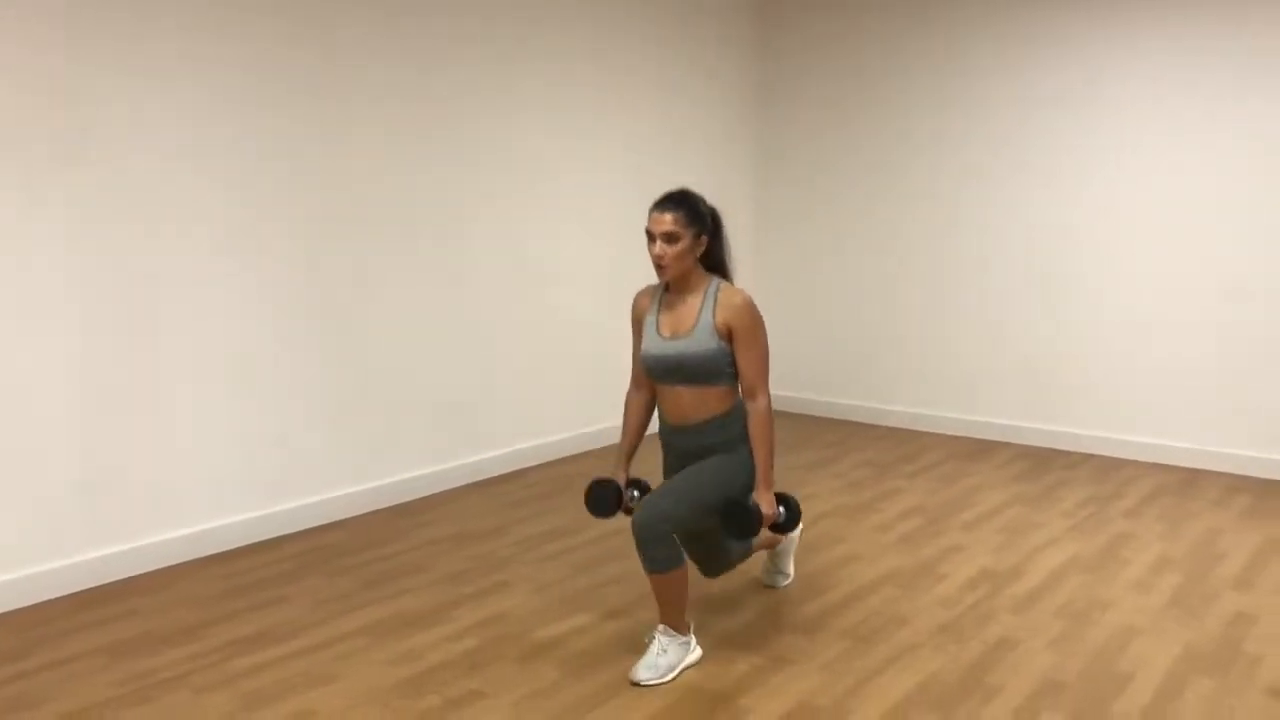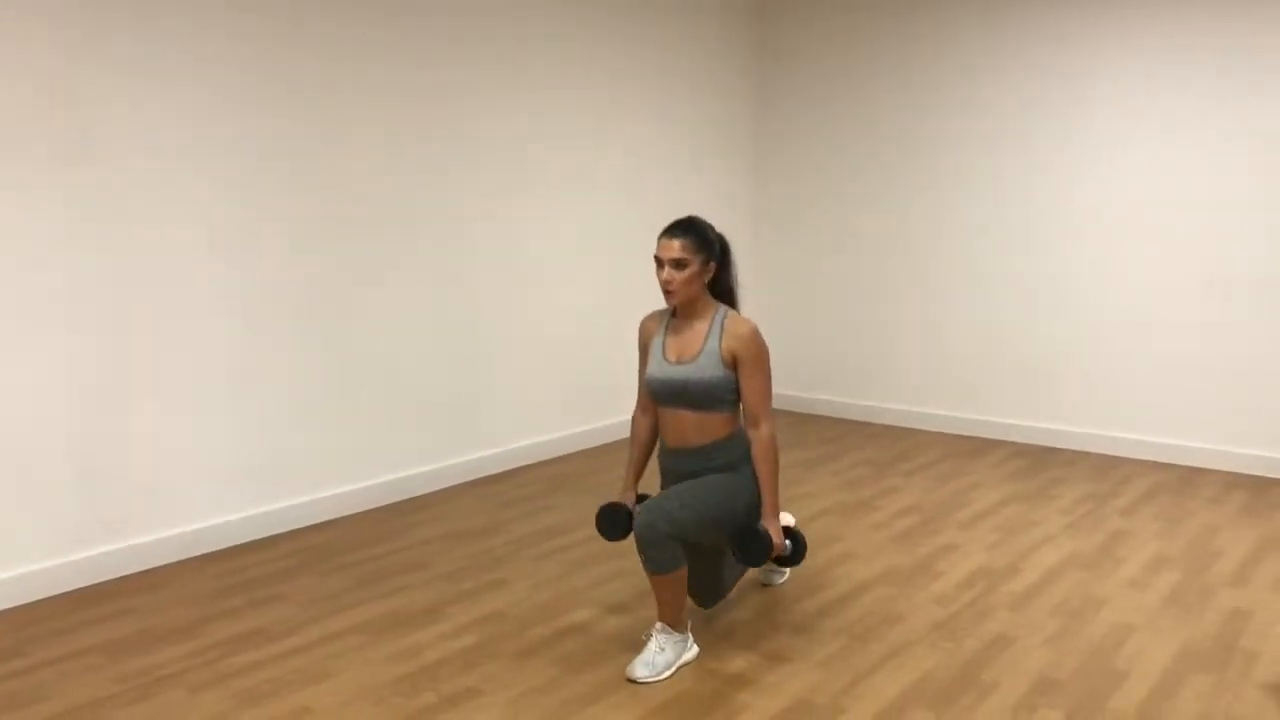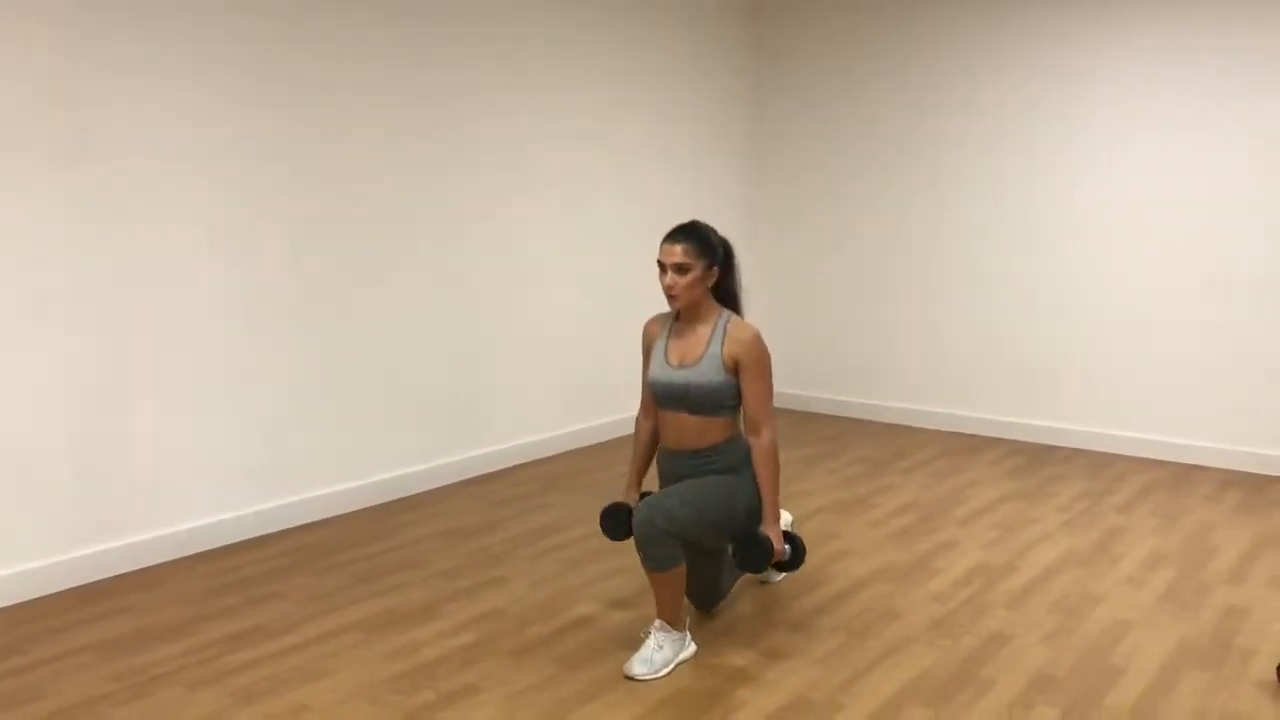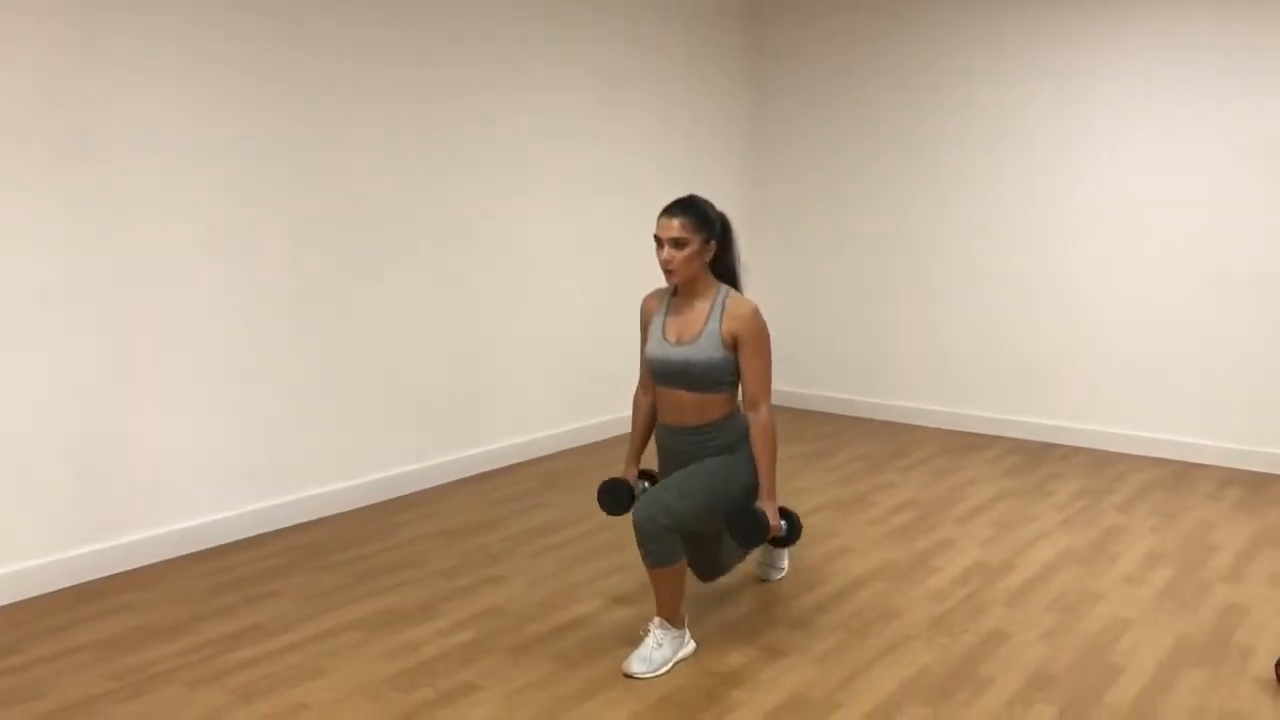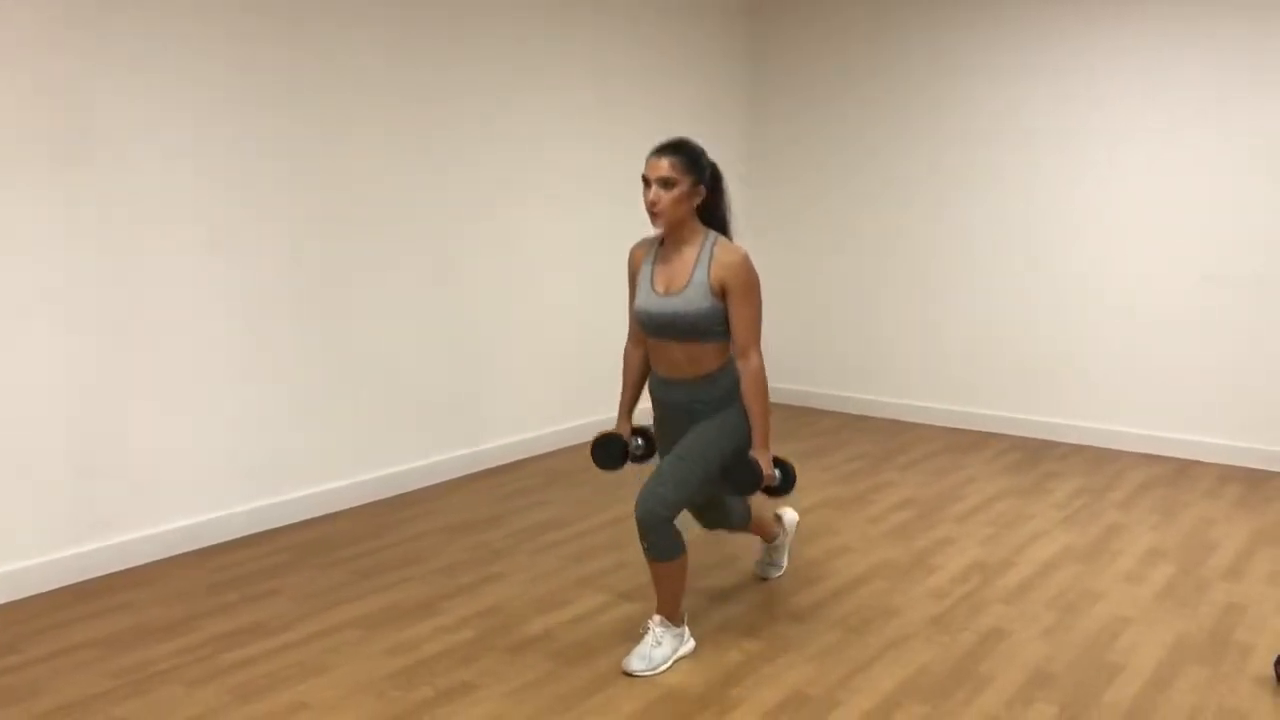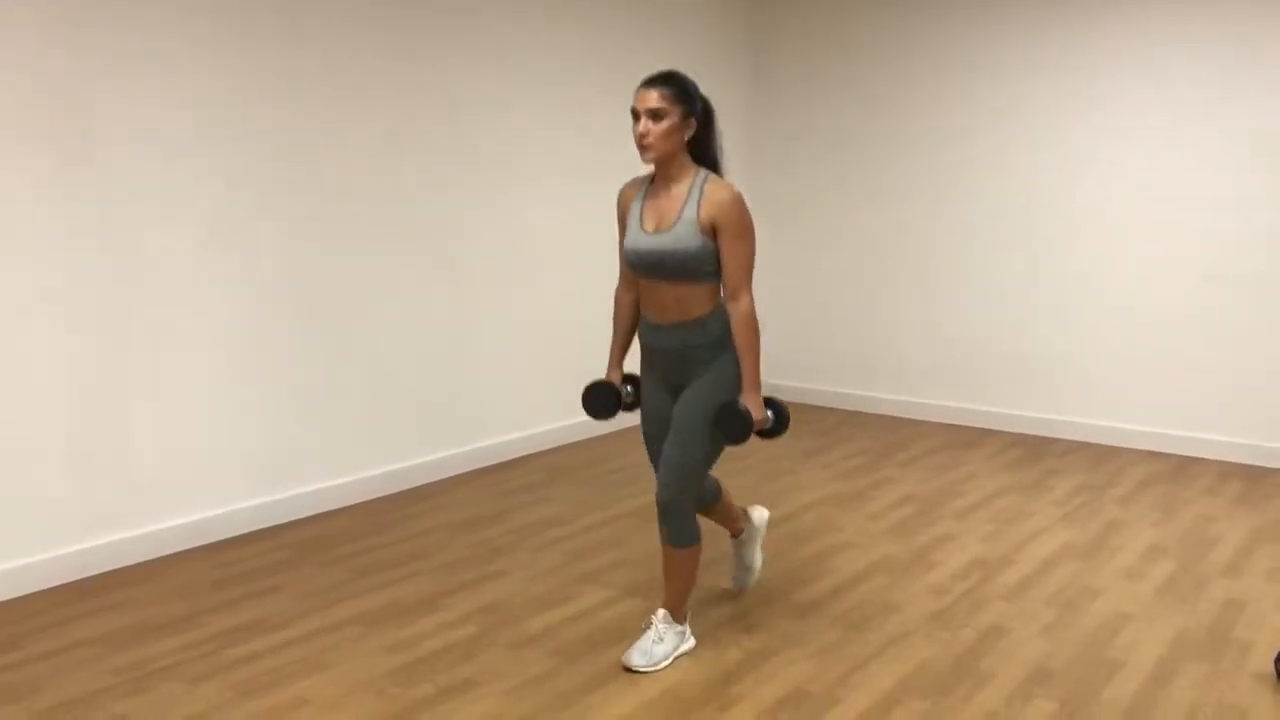
dt=0.2s
person 1, frame 1
left shoulder: (735, 306)
right shoulder: (644, 303)
left elbow: (757, 399)
right elbow: (640, 388)
left wrist: (764, 487)
right wrist: (622, 464)
left hip: (731, 451)
right hip: (679, 453)
left knee: (651, 520)
right knee: (711, 559)
left ankle: (675, 638)
right ankle: (772, 540)
person 1, frame 2
left shoulder: (740, 333)
right shoulder: (651, 328)
left elbow: (760, 426)
right elbow: (645, 412)
left wrist: (769, 513)
right wrist: (628, 486)
left hip: (731, 474)
right hip: (678, 475)
left knee: (653, 522)
right knee: (707, 591)
left ankle: (673, 637)
person 1, frame 3
left shoulder: (742, 339)
right shoulder: (654, 331)
left elbow: (761, 433)
right elbow: (648, 415)
left wrist: (769, 519)
right wrist: (631, 487)
left hip: (730, 478)
right hip: (677, 476)
left knee: (652, 520)
right knee: (706, 596)
left ankle: (671, 634)
person 1, frame 4
left shoulder: (740, 314)
right shoulder: (652, 306)
left elbow: (758, 409)
right elbow: (646, 390)
left wrist: (767, 498)
right wrist: (630, 463)
left hip: (728, 455)
right hip: (674, 453)
left knee: (653, 516)
right knee: (706, 563)
left ankle: (670, 631)
right ankle: (771, 539)
person 1, frame 5
left shoulder: (730, 261)
right shoulder: (640, 256)
left elbow: (748, 358)
right elbow: (637, 343)
left wrist: (761, 445)
right wrist: (624, 416)
left hip: (721, 410)
right hip: (669, 410)
left knee: (653, 507)
right knee: (708, 508)
left ankle: (669, 628)
right ankle: (777, 526)
person 1, frame 6
left shoulder: (720, 199)
right shoulder: (630, 196)
left elbow: (740, 300)
right elbow: (627, 288)
left wrist: (751, 389)
right wrist: (615, 364)
left hip: (712, 361)
right hip: (658, 363)
left knee: (673, 493)
right knee: (682, 482)
left ankle: (673, 624)
right ankle: (747, 524)
